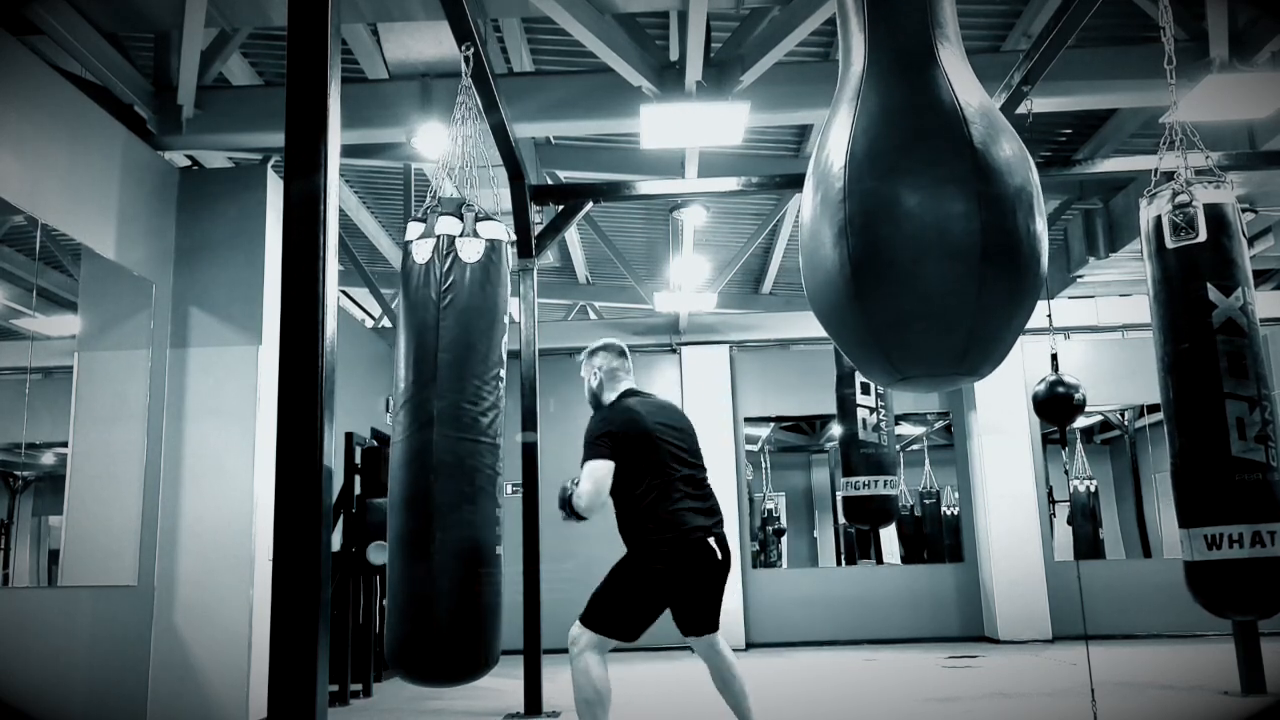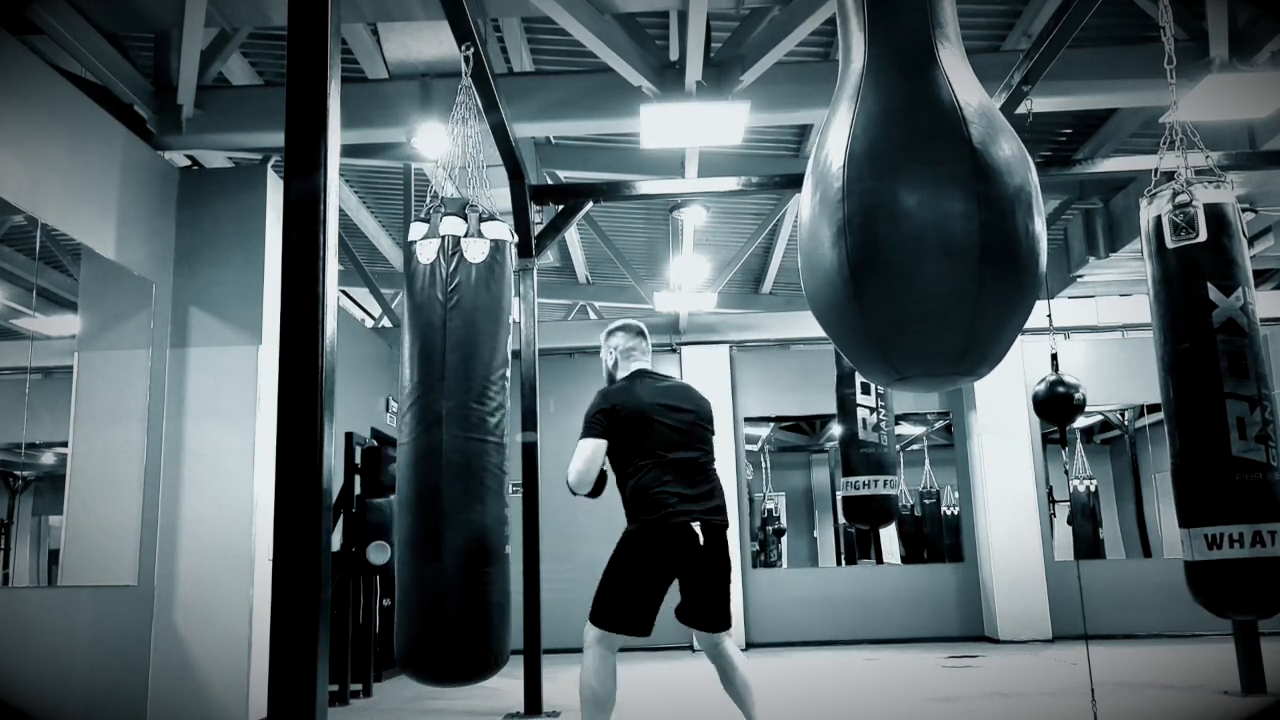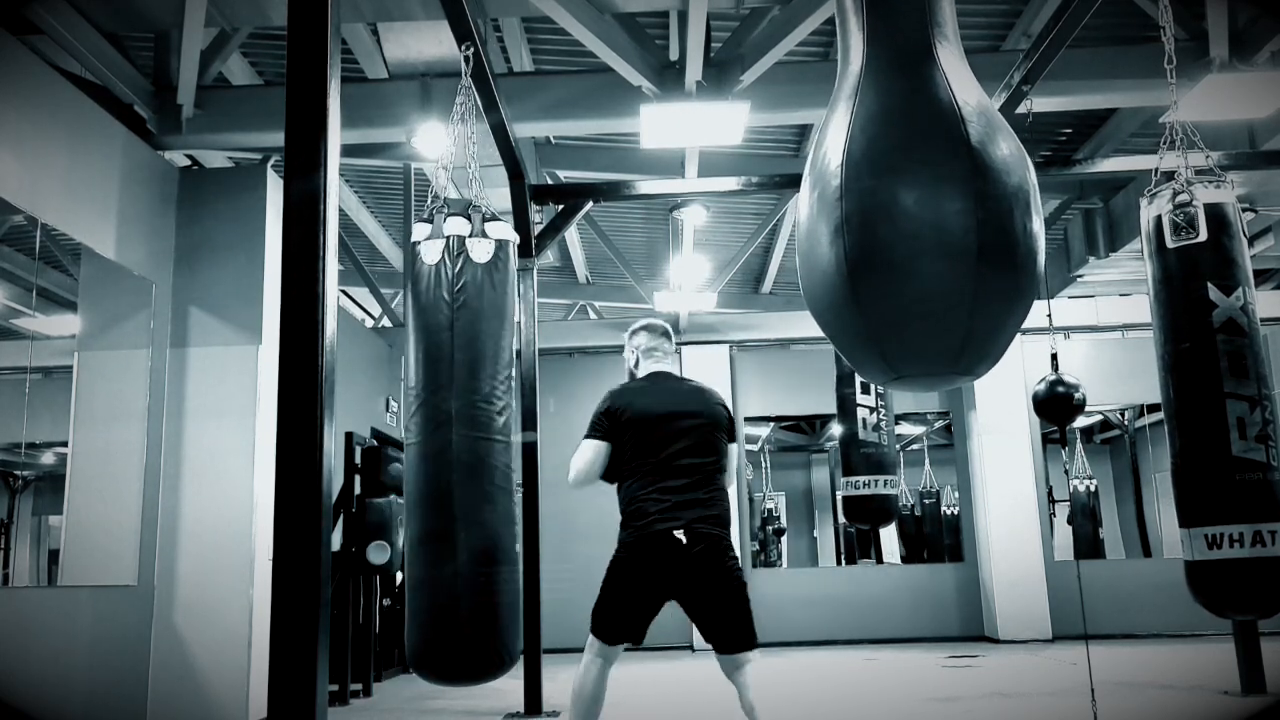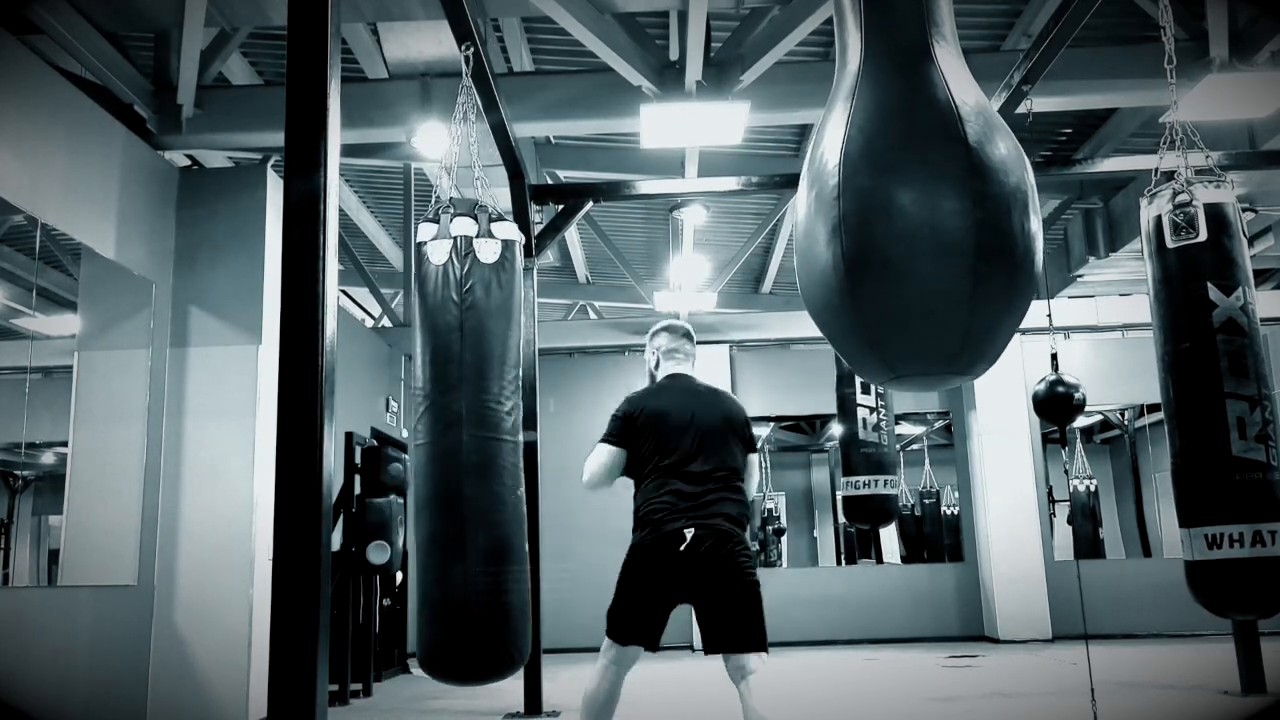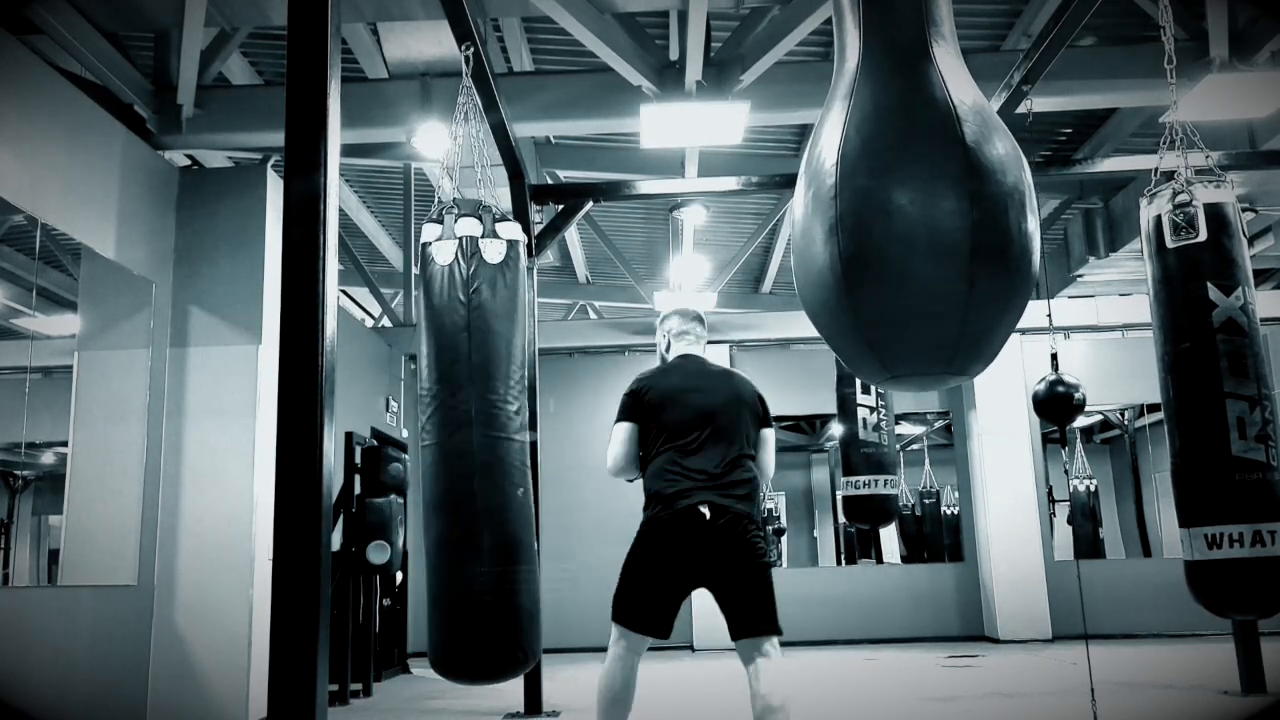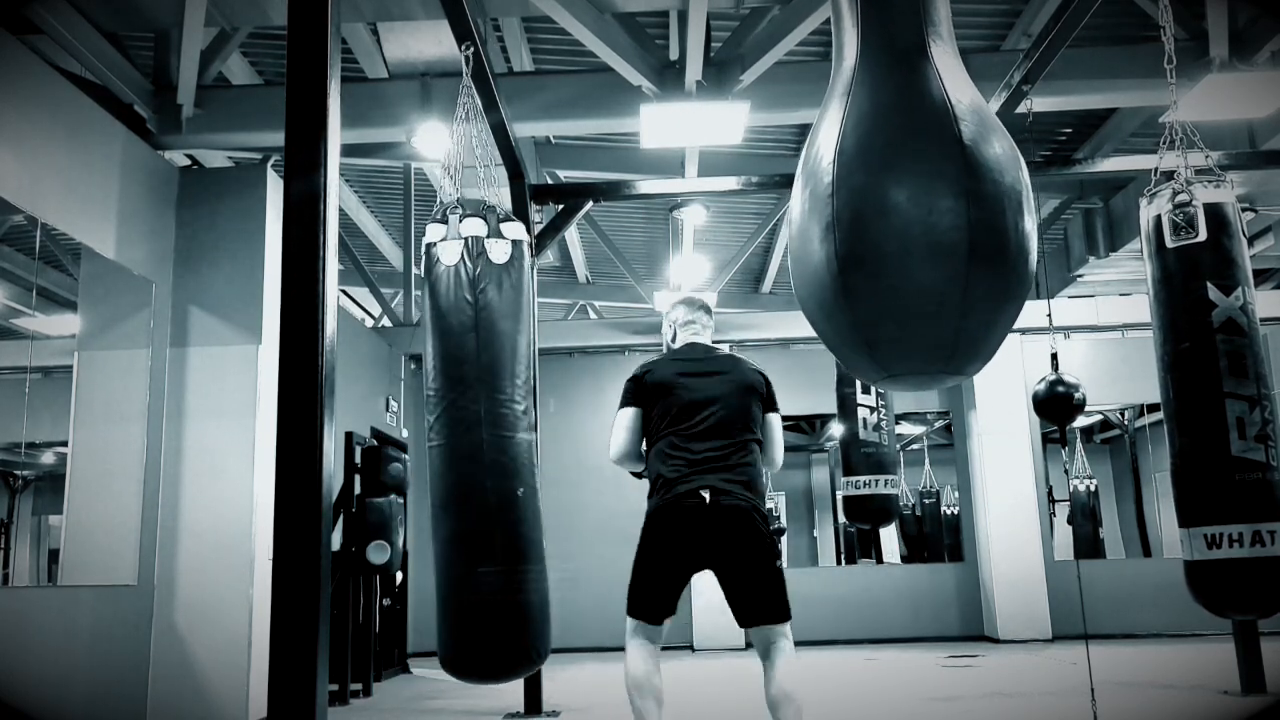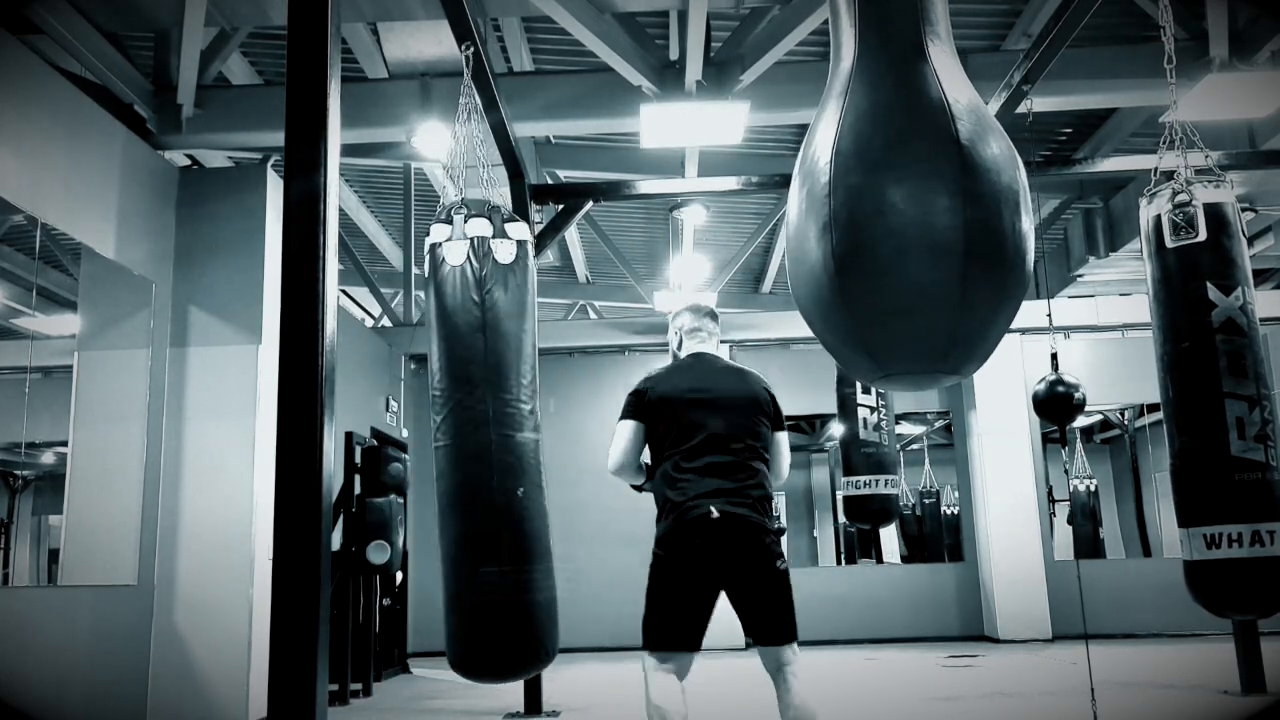
dt=0.1s
person 1, frame 1
left shoulder: (609, 421)
right shoulder: (671, 413)
left elbow: (590, 498)
left wrist: (570, 500)
left hip: (664, 553)
right hip: (709, 549)
left knee: (584, 642)
right knee: (707, 643)
person 1, frame 2
left shoulder: (611, 399)
right shoulder: (693, 397)
left elbow: (579, 478)
left wrist: (591, 484)
left hip: (654, 531)
right hip: (711, 531)
left knee: (599, 643)
right knee: (716, 639)
person 1, frame 3
left shoulder: (618, 402)
right shoulder: (713, 402)
left elbow: (580, 476)
left wrist: (614, 468)
left hip: (647, 543)
right hip: (712, 543)
left knee: (599, 654)
right knee: (739, 665)
person 1, frame 4
left shoulder: (636, 406)
right shoulder: (731, 408)
left elbow: (593, 479)
right elbow: (749, 487)
left hip: (658, 545)
right hip: (727, 548)
left knee: (615, 658)
right knee: (747, 673)
person 1, frame 5
left shoulder: (646, 386)
right shoulder: (745, 388)
left elbow: (617, 465)
right elbow: (766, 470)
left hip: (669, 526)
right hip: (739, 526)
left knee: (625, 647)
right knee: (762, 658)
person 1, frame 6
left shoulder: (649, 374)
right shoulder: (752, 375)
left elbow: (620, 453)
right elbow: (774, 458)
left hip: (673, 512)
right hip: (744, 514)
left knee: (642, 637)
right knee: (776, 647)
person 1, frame 7
left shoulder: (651, 388)
right shoulder: (758, 386)
left elbow: (618, 463)
right elbow: (779, 473)
left wrist: (648, 476)
left hip: (685, 533)
right hip: (753, 533)
left knee: (663, 667)
right knee: (784, 669)
